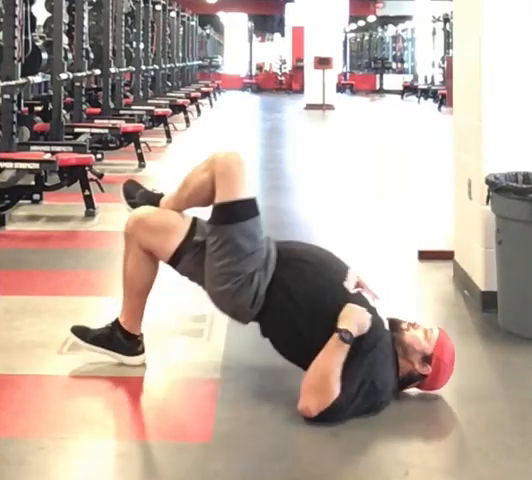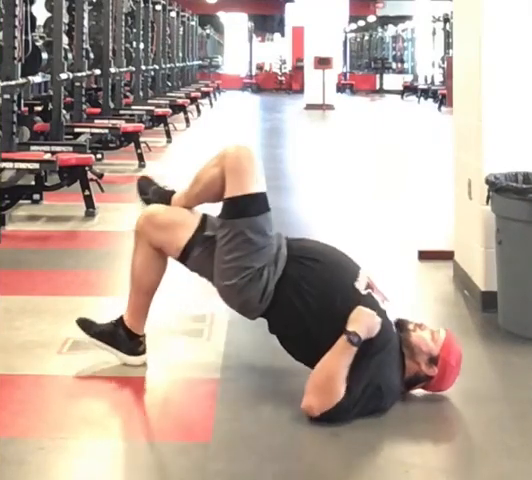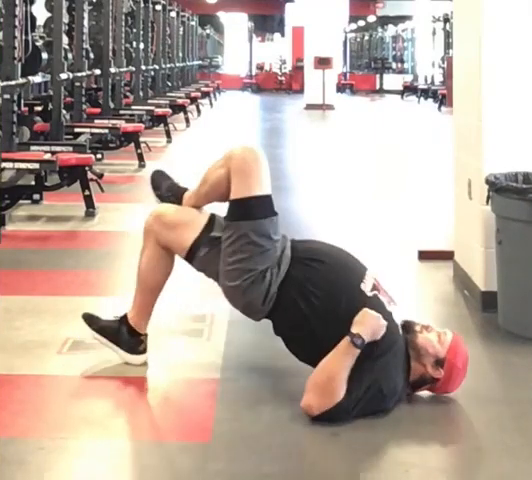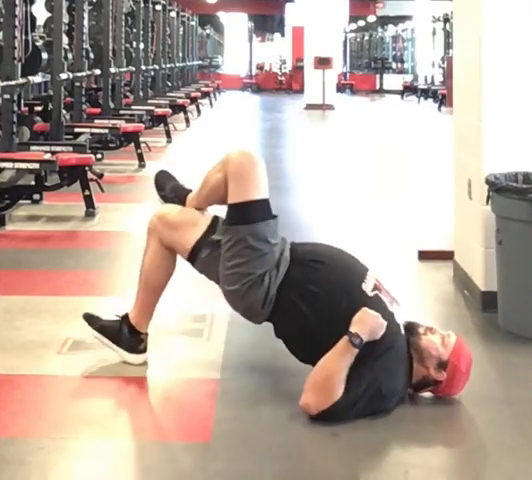
dt=0.1s
person 1, frame 1
left shoulder: (377, 376)
right shoulder: (380, 334)
left elbow: (312, 405)
left wrist: (345, 334)
left hip: (248, 280)
right hip: (267, 263)
left knee: (228, 164)
right knee: (140, 224)
left ankle: (163, 203)
person 1, frame 2
left shoulder: (382, 377)
right shoulder: (388, 338)
left elbow: (316, 404)
left wrist: (354, 336)
left hip: (256, 274)
right hip: (276, 261)
left knee: (238, 157)
right knee: (151, 223)
left ankle: (177, 202)
person 1, frame 3
left shoulder: (386, 378)
right shoulder: (392, 341)
left elbow: (315, 403)
left wrist: (358, 338)
left hip: (260, 277)
right hip: (282, 261)
left knee: (245, 158)
right knee: (159, 222)
left ankle: (187, 201)
person 1, frame 4
left shoulder: (388, 378)
right shoulder: (395, 333)
left elbow: (314, 403)
left wrist: (355, 337)
left hip: (262, 280)
right hip: (282, 264)
left knee: (242, 162)
right knee: (163, 222)
left ankle: (190, 202)
